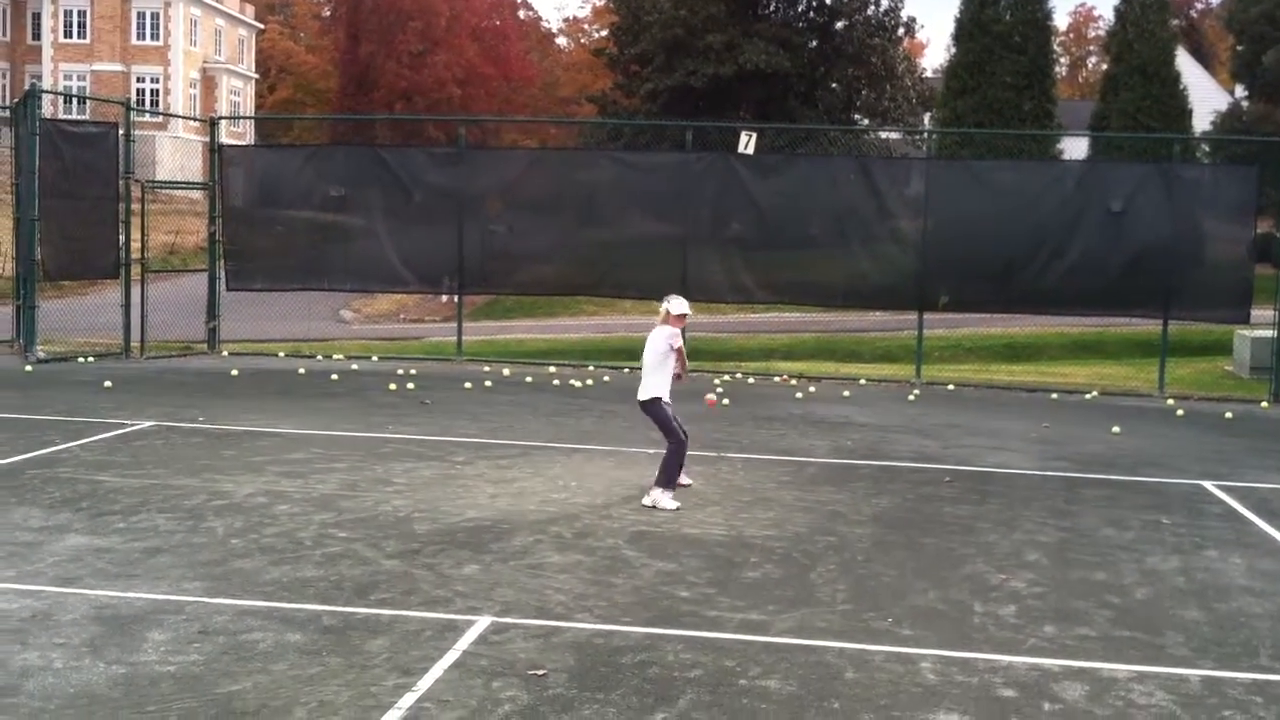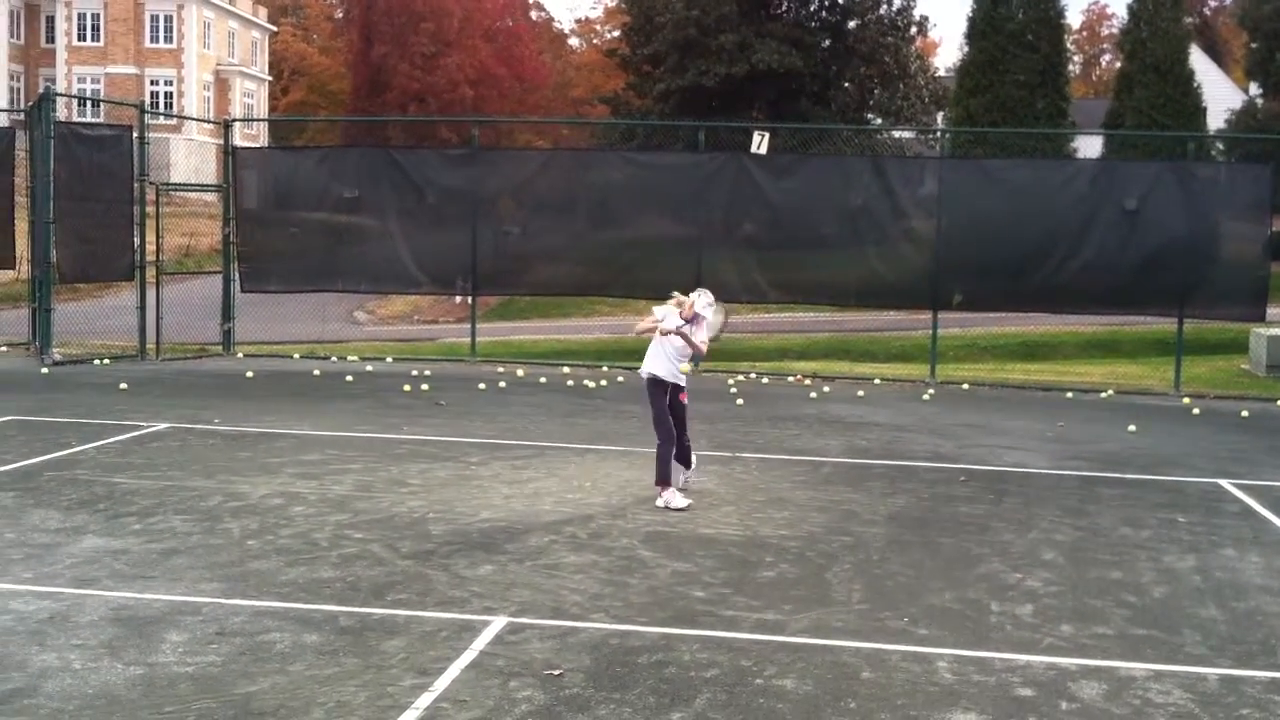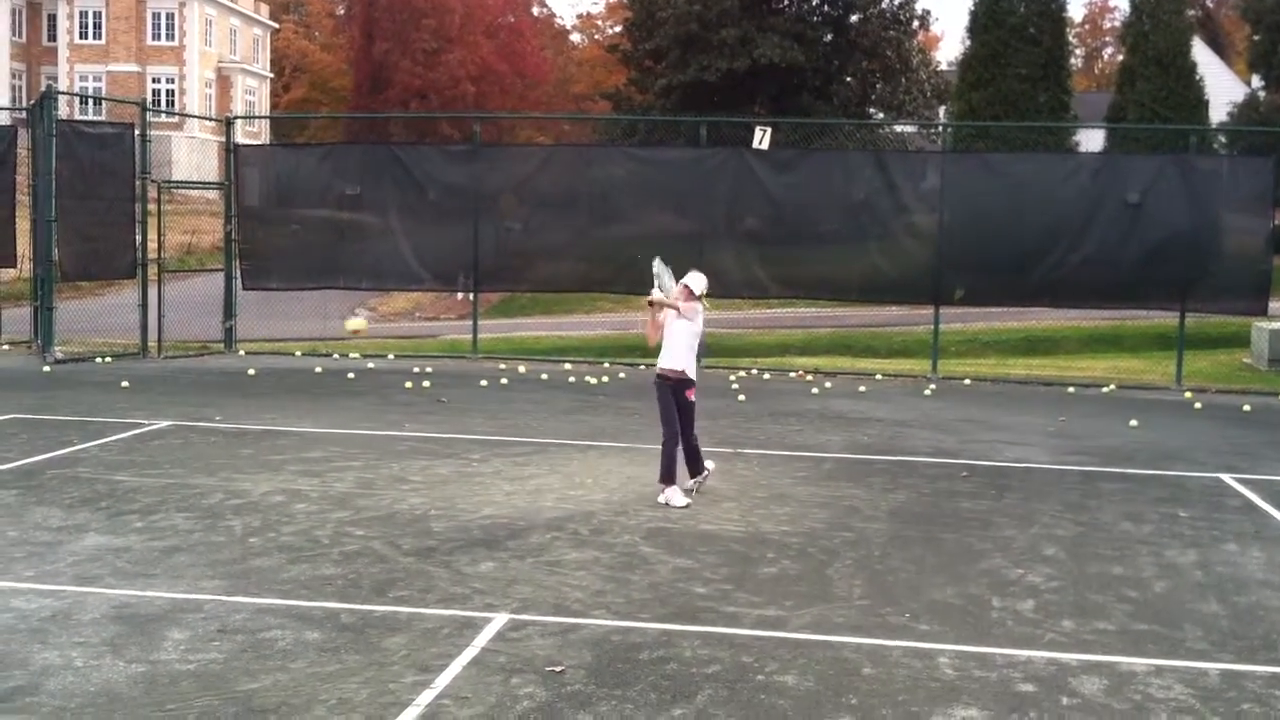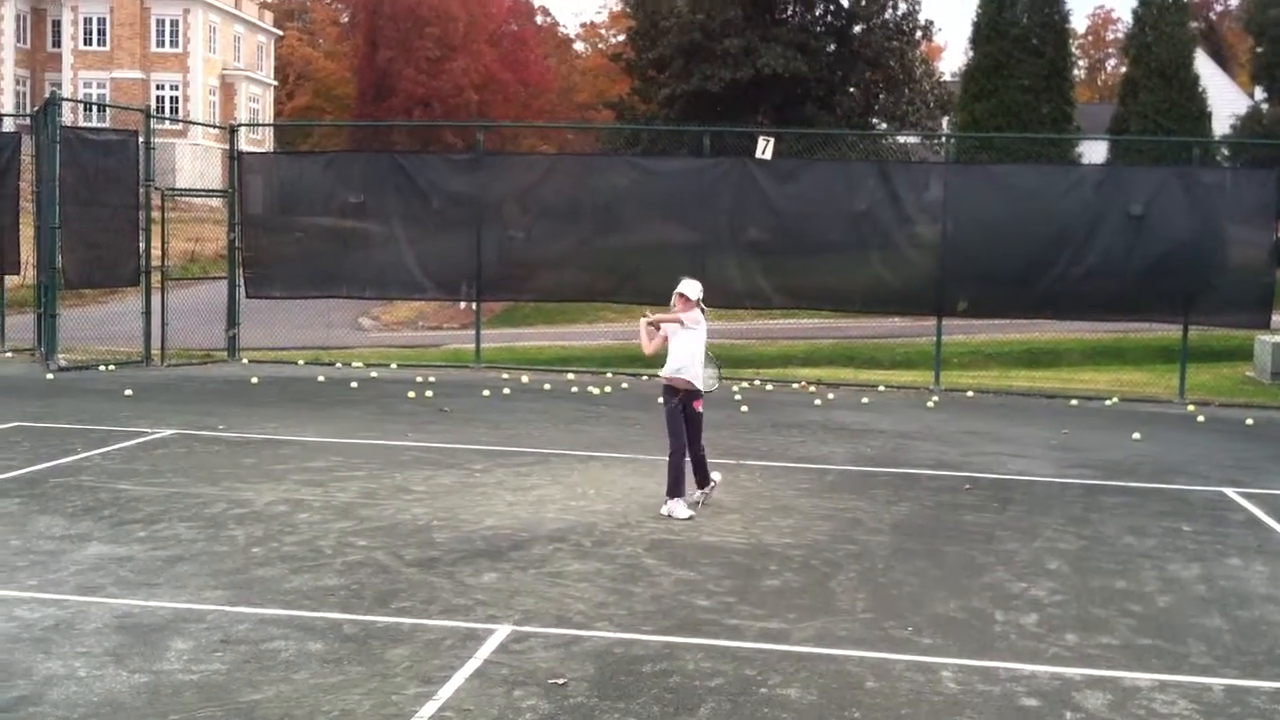
dt=0.2s
person 1, frame 1
left shoulder: (669, 332)
right shoulder: (670, 334)
right elbow: (682, 363)
left wrist: (675, 371)
right wrist: (681, 371)
left hip: (661, 396)
right hip: (652, 397)
left knee: (680, 437)
right knee: (678, 441)
left ankle: (672, 475)
right ankle: (657, 492)
person 1, frame 2
left shoulder: (700, 325)
right shoulder: (667, 311)
left elbow: (702, 351)
right elbow: (639, 329)
left wrist: (685, 334)
right wrist: (660, 328)
left hip: (677, 384)
right hip: (656, 379)
left knee: (681, 436)
right knee: (667, 437)
left ankle: (686, 467)
right ankle: (665, 491)
person 1, frame 3
left shoulder: (695, 309)
right shoulder: (667, 313)
left elbow: (661, 300)
right elbow: (652, 341)
left wrist: (655, 299)
right wrist: (652, 314)
left hip: (685, 380)
right hip: (664, 377)
left knee: (687, 434)
right knee: (671, 434)
left ankle: (699, 471)
right ankle: (669, 488)
person 1, frame 4
left shoulder: (697, 317)
right shoulder: (667, 326)
left elbow: (661, 318)
right elbow: (648, 350)
left wrist: (650, 320)
right wrist: (645, 327)
left hip: (692, 390)
right hip: (671, 389)
left knee: (695, 445)
right knee: (678, 446)
left ankle: (705, 483)
right ankle: (673, 500)
